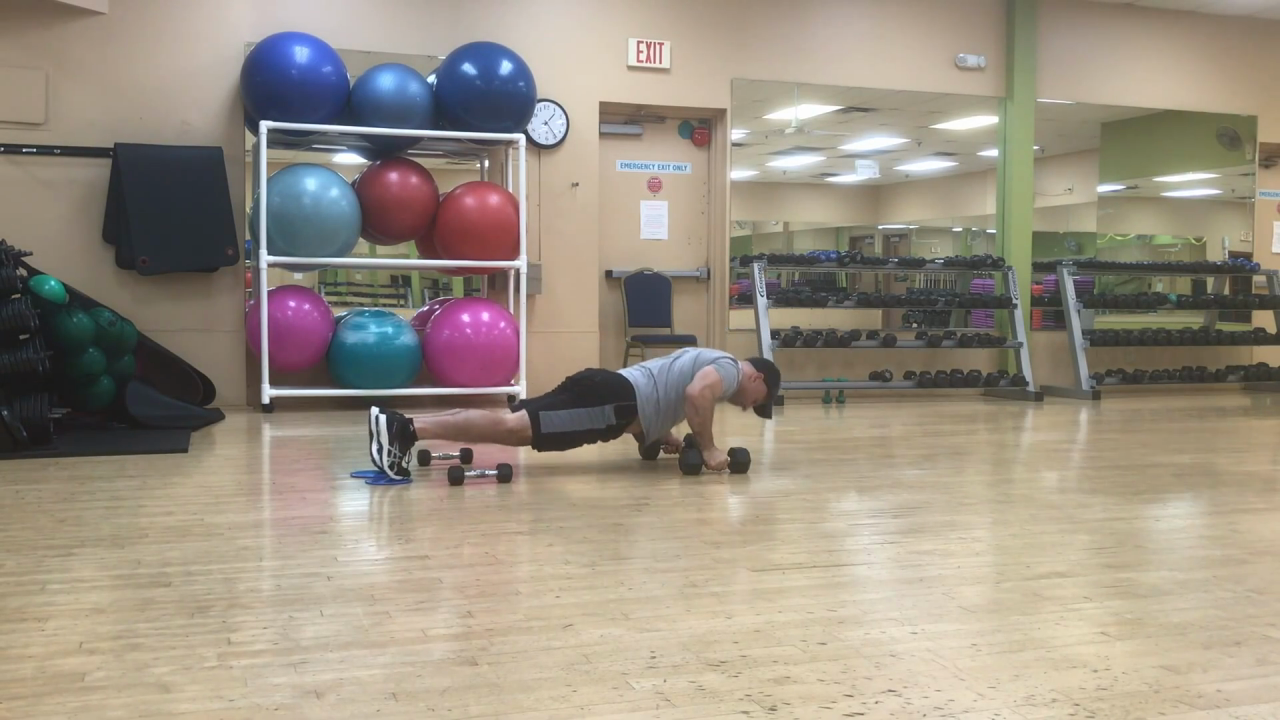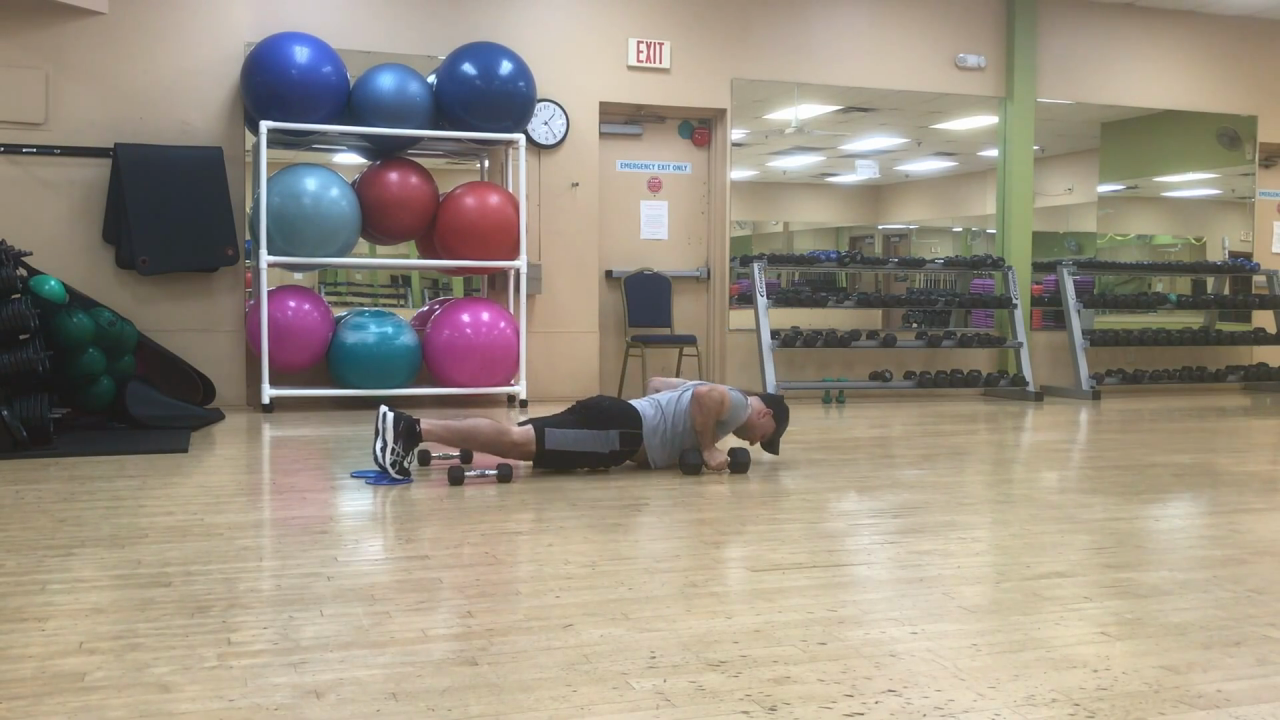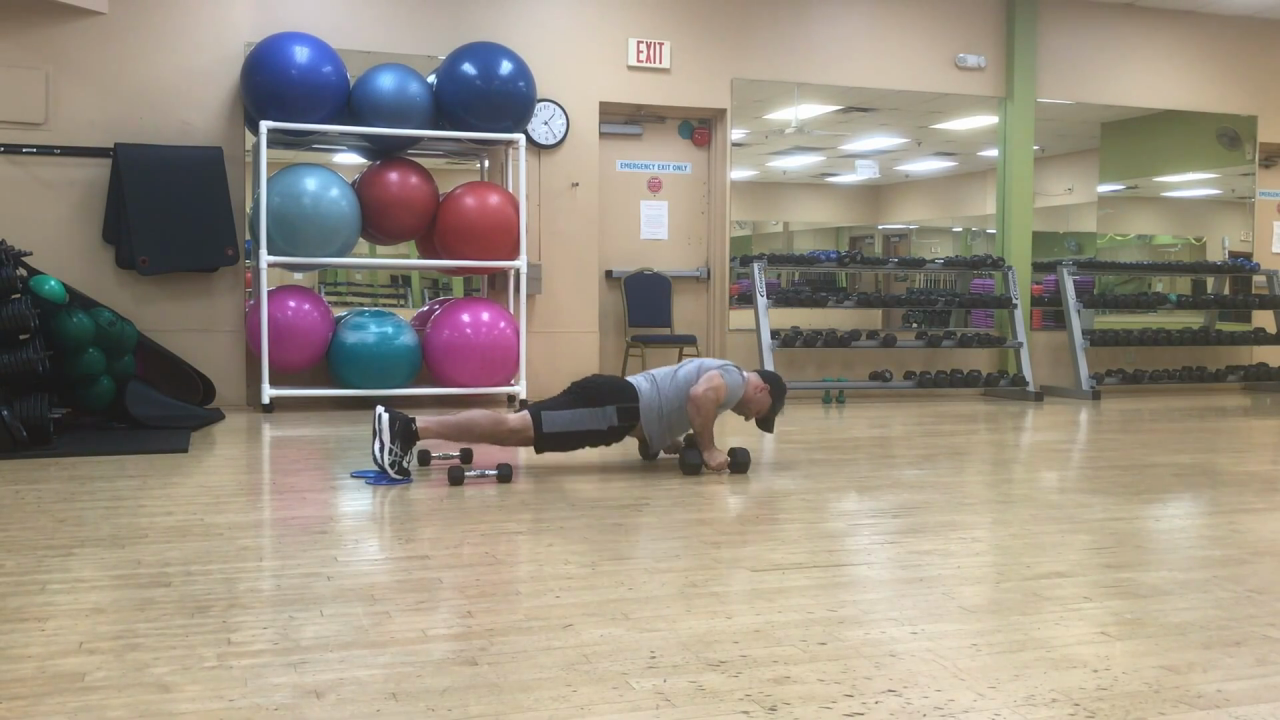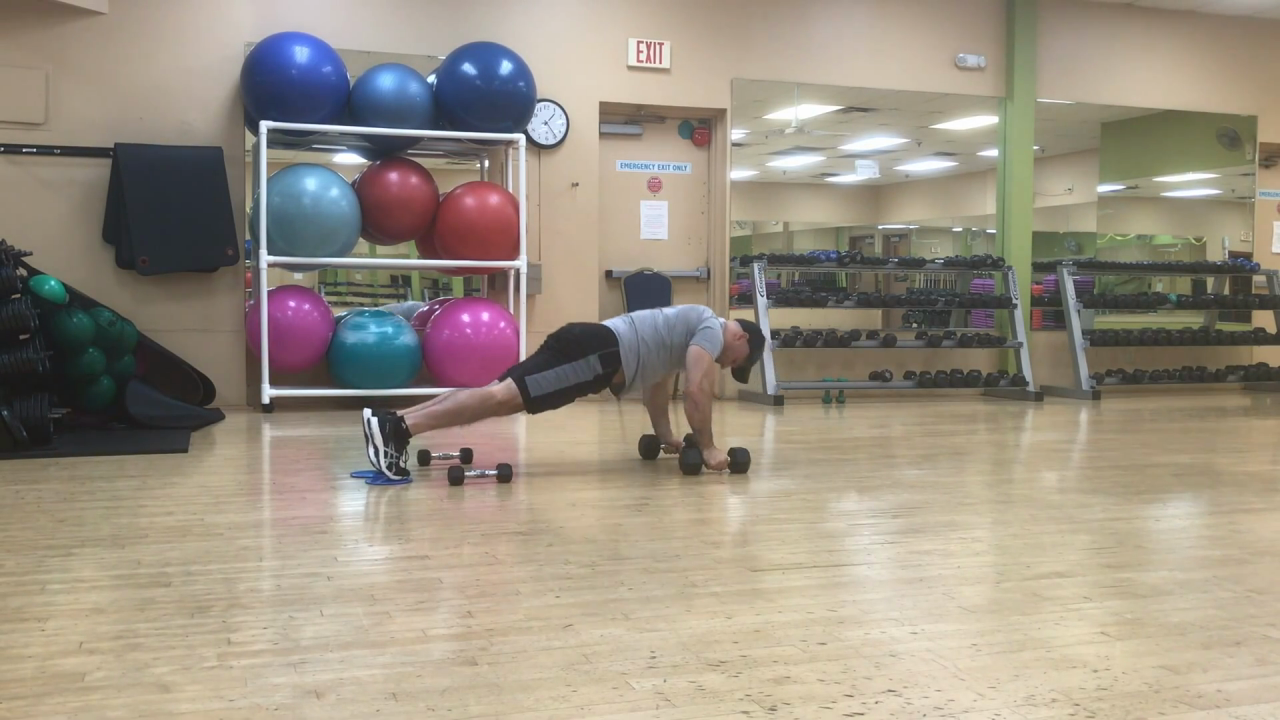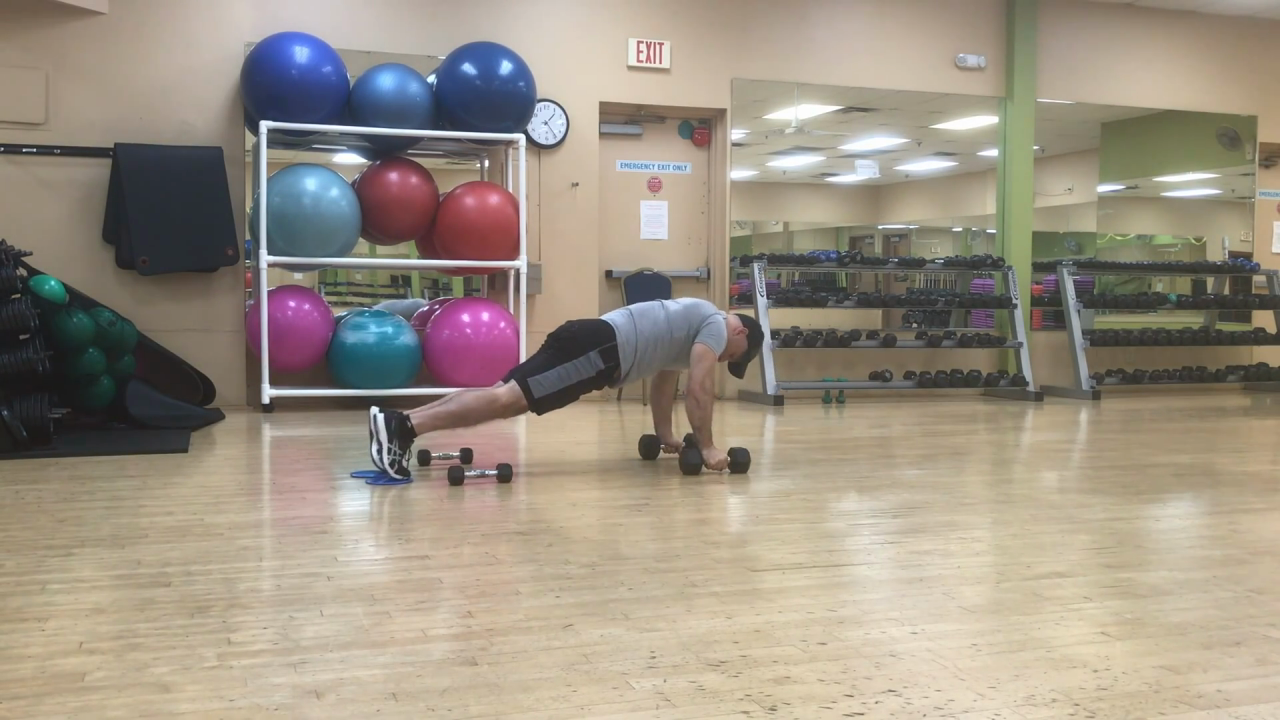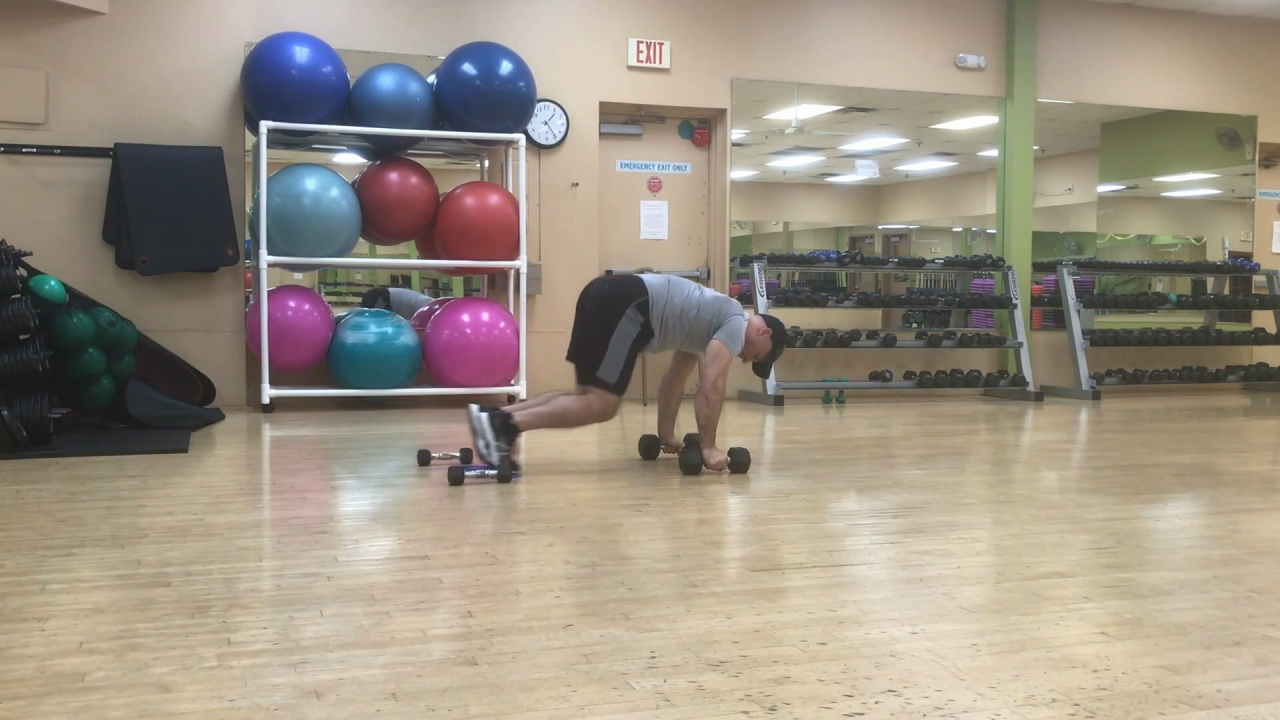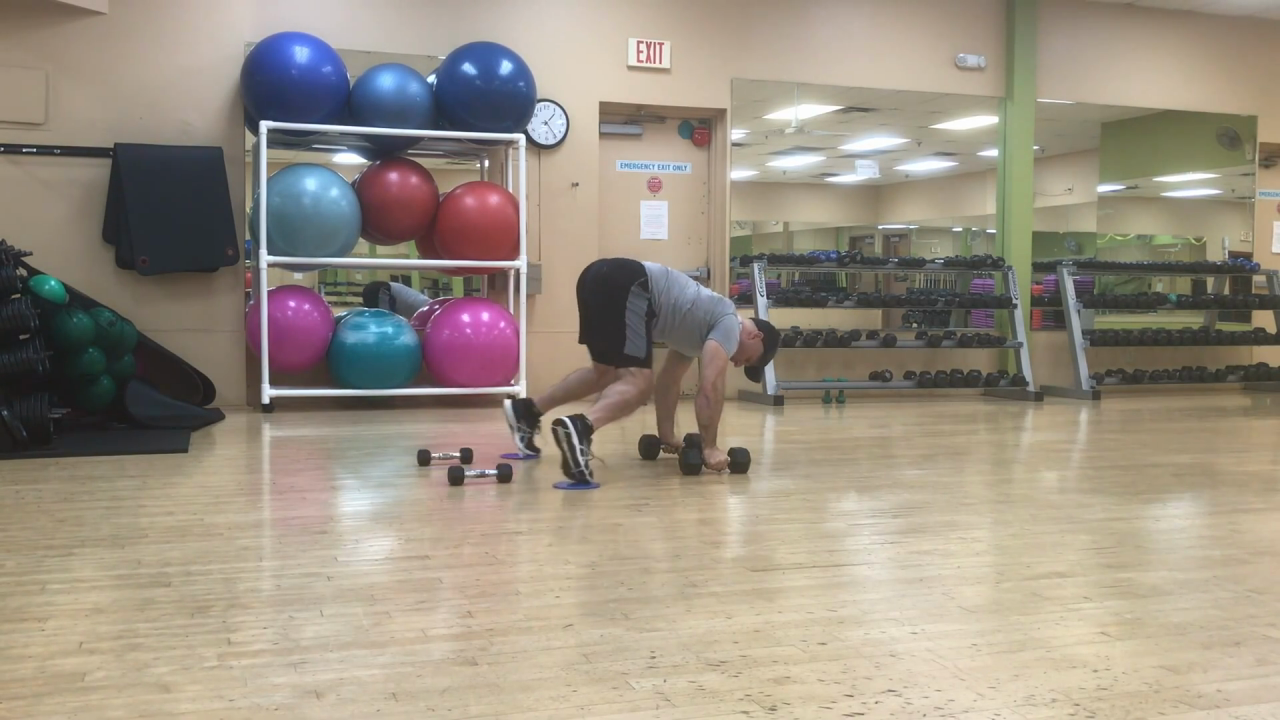
dt=0.4s
person 1, frame 1
left shoulder: (710, 362)
right shoulder: (729, 371)
right elbow: (696, 394)
left wrist: (664, 435)
right wrist: (707, 448)
left hip: (608, 390)
right hip: (615, 403)
left knee: (510, 422)
right knee: (512, 428)
left ankle: (401, 423)
right ankle: (407, 429)
person 1, frame 2
left shoulder: (721, 397)
right shoulder: (739, 407)
left elbow: (656, 382)
right elbow: (704, 395)
left wrist: (673, 435)
right wrist: (706, 449)
left hip: (617, 420)
right hip: (622, 431)
left knee: (514, 436)
right knee: (517, 441)
left ankle: (408, 425)
right ankle: (412, 429)
person 1, frame 3
left shoulder: (715, 372)
right shoulder: (733, 378)
right elbow: (699, 397)
left wrist: (667, 436)
right wrist: (708, 449)
left hip: (618, 400)
right hip: (619, 407)
left knee: (513, 425)
right knee: (516, 428)
left ankle: (403, 423)
right ankle: (410, 427)
person 1, frame 4
left shoulder: (693, 331)
right shoulder: (712, 330)
left elbow: (657, 381)
right elbow: (696, 390)
left wrist: (665, 436)
right wrist: (707, 447)
left hip: (595, 349)
right hip: (600, 353)
left knee: (500, 395)
right knee: (503, 398)
left ankle: (393, 421)
right ankle: (399, 428)
person 1, frame 5
left shoulder: (696, 323)
right shoulder: (716, 326)
left elbow: (664, 378)
right elbow: (699, 389)
left wrist: (665, 436)
right wrist: (706, 447)
left hip: (594, 342)
right hip: (601, 349)
left knee: (504, 395)
right knee: (506, 399)
left ankle: (400, 421)
right ankle: (404, 426)
person 1, frame 6
left shoulder: (710, 325)
right shoulder: (735, 325)
left elbow: (675, 380)
right elbow: (711, 387)
left wrist: (666, 436)
right wrist: (708, 447)
left hip: (605, 296)
right hip: (623, 304)
left knee: (591, 396)
right knee: (600, 405)
left ankle: (505, 417)
right ankle: (504, 423)
person 1, frame 7
left shoulder: (705, 328)
right shoulder: (729, 325)
left elbow: (668, 377)
right elbow: (711, 386)
left wrist: (667, 436)
right wrist: (710, 447)
left hip: (604, 277)
right hip: (625, 284)
left knee: (605, 371)
right knee: (637, 384)
left ankle: (527, 409)
right ankle: (579, 428)
